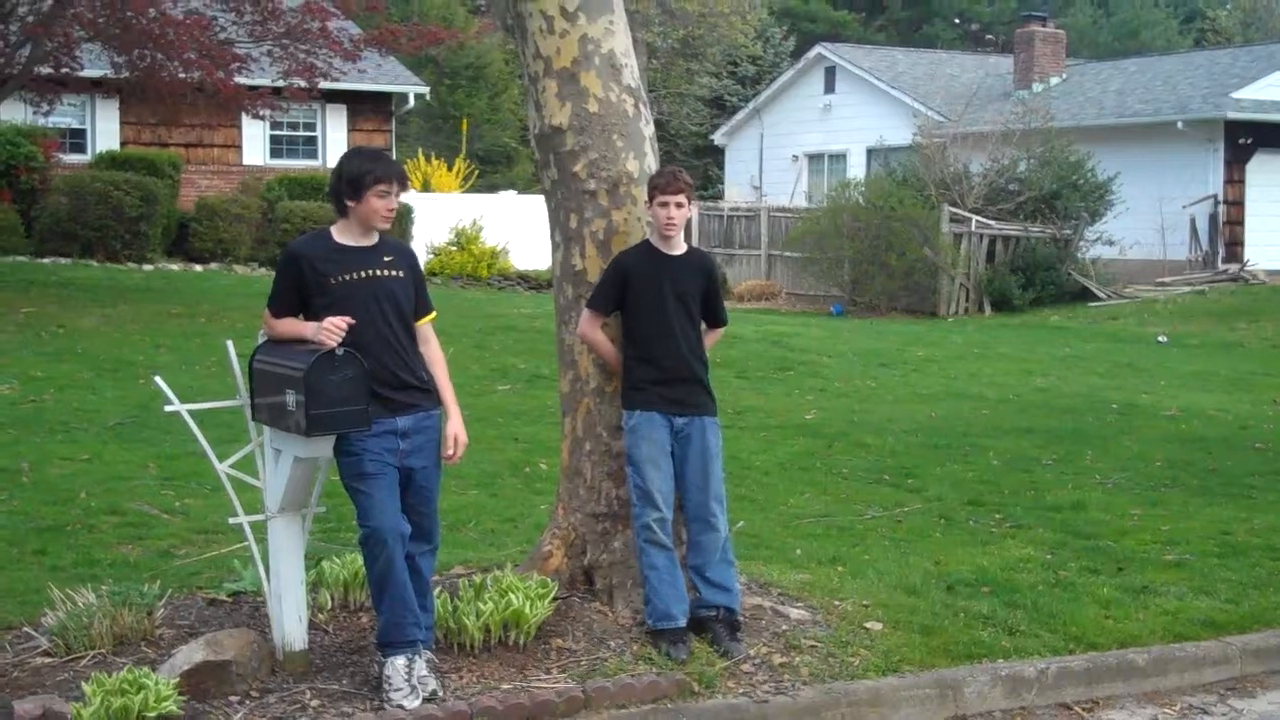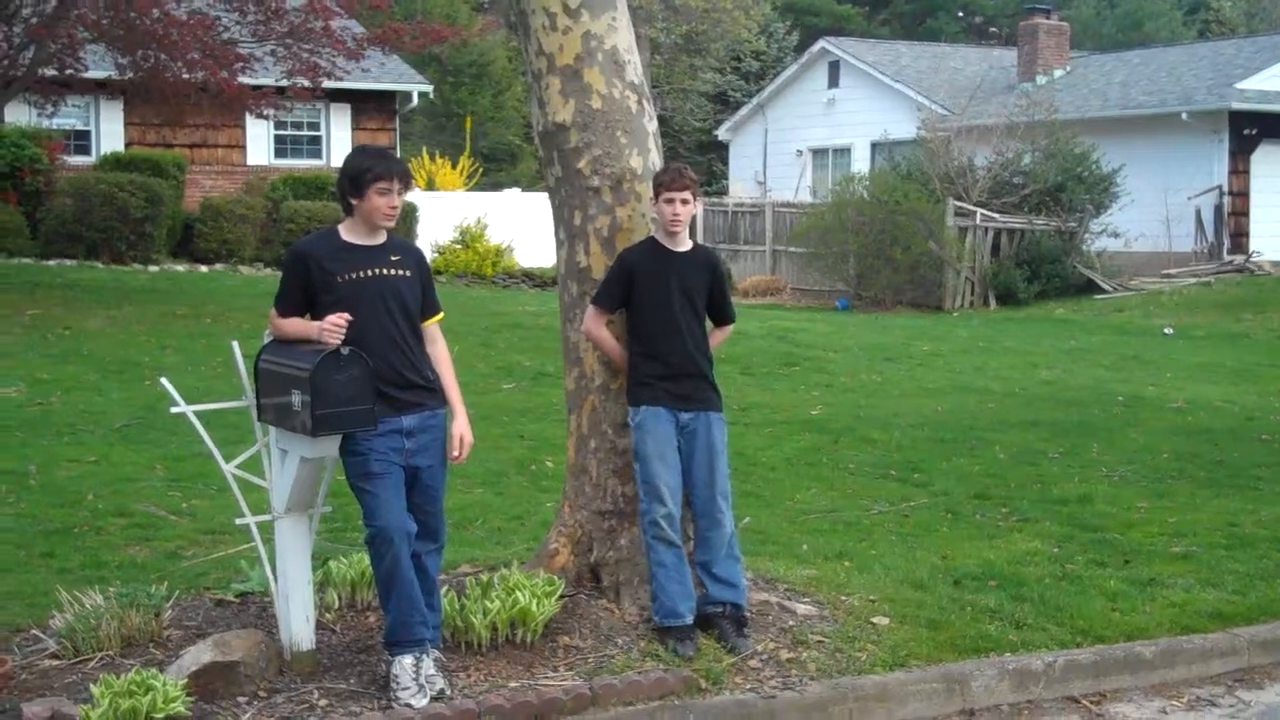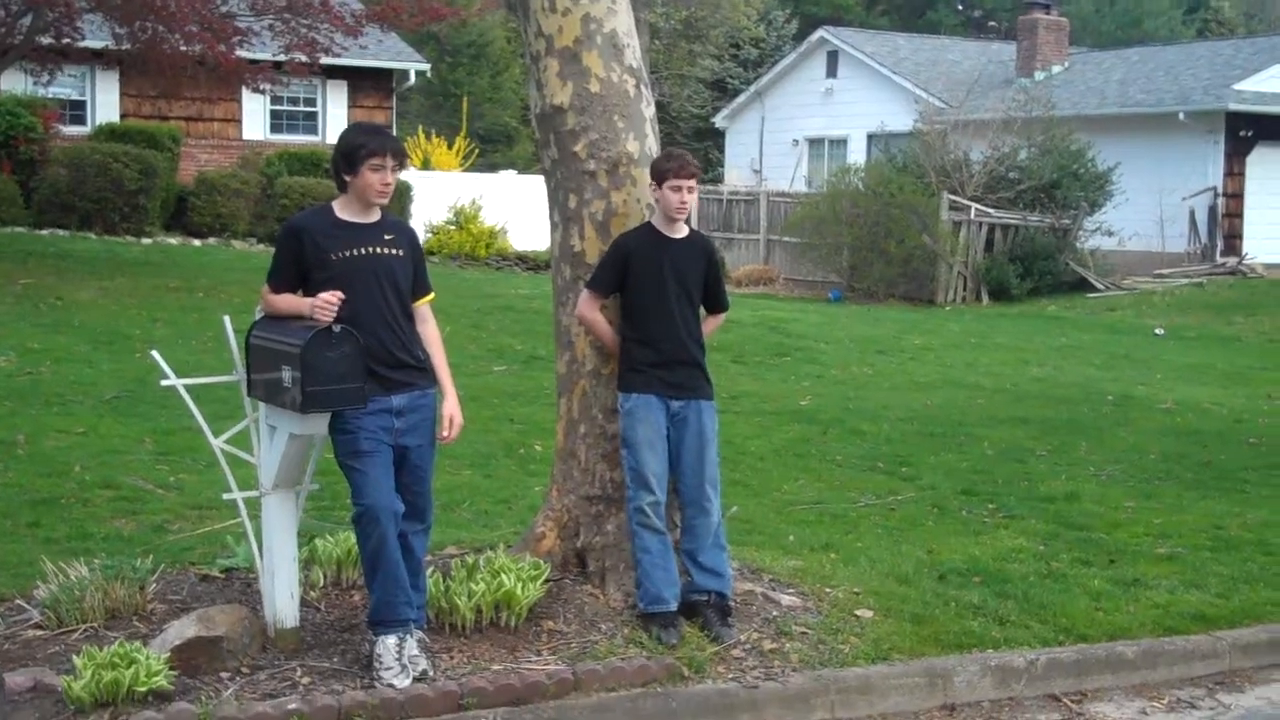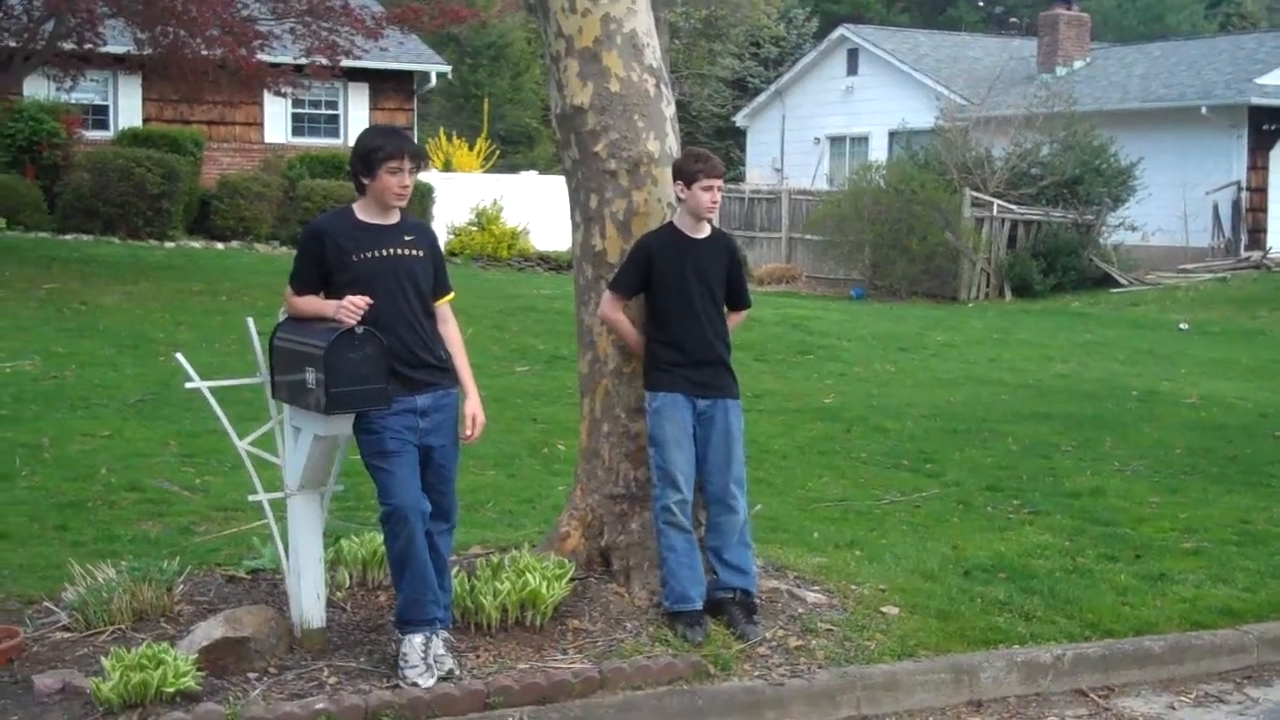
dt=0.3s
person 1, frame 1
left shoulder: (401, 256)
right shoulder: (305, 255)
right elbow: (273, 323)
left wrist: (452, 411)
right wrist: (314, 329)
left hip: (420, 418)
right hip: (362, 425)
left knee: (421, 536)
right knee: (384, 532)
left ankle: (416, 646)
right ankle: (402, 650)
person 1, frame 2
left shoulder: (409, 256)
right shoulder: (312, 254)
left elbow: (432, 338)
right elbow: (280, 322)
left wrist: (459, 413)
right wrist: (317, 328)
left hip: (426, 418)
right hip: (367, 425)
left knee: (427, 535)
right knee: (390, 532)
left ankle: (424, 646)
right ankle: (410, 650)
person 1, frame 3
left shoulder: (403, 235)
right shoulder: (306, 231)
right elbow: (272, 298)
left wrist: (449, 393)
right wrist: (309, 305)
left hip: (416, 397)
right hip: (357, 402)
left knee: (414, 516)
right knee: (377, 510)
left ankle: (409, 627)
right ankle: (392, 630)
person 1, frame 4
left shoulder: (421, 235)
right shoulder: (327, 233)
right elbow: (295, 301)
left wrist: (471, 392)
right wrist: (334, 307)
left hip: (438, 396)
right hip: (381, 403)
left knee: (439, 515)
right knee: (405, 510)
left ankle: (434, 627)
right ankle: (419, 629)
person 2, frame 1
left shoulder: (701, 266)
right shoulder: (629, 264)
right elbow: (588, 327)
left wrist: (686, 363)
right wrist: (630, 370)
left hip: (697, 406)
right hip: (646, 408)
left knee: (708, 512)
right knee: (654, 517)
left ankle: (717, 609)
right ankle: (667, 620)
person 2, frame 2
left shoulder: (707, 263)
right shoulder: (633, 260)
left elbow: (724, 325)
right elbow: (593, 324)
left wrist: (691, 360)
right wrist: (637, 367)
left hip: (703, 401)
right hip: (652, 404)
left knee: (714, 508)
right knee: (663, 513)
left ankle: (725, 606)
right ankle: (675, 617)
person 2, frame 3
left shoulder: (702, 250)
right shoulder: (630, 245)
left elbow: (716, 313)
right elbow: (587, 308)
left wrist: (684, 347)
right wrist: (629, 352)
left hip: (694, 390)
right hip: (643, 391)
left knee: (703, 497)
right knee: (648, 500)
left ankle: (709, 595)
right ankle: (658, 603)
person 2, frame 4
left shoulder: (725, 247)
right shoulder: (653, 246)
right elbow: (609, 308)
left wrist: (708, 344)
right wrist: (654, 352)
left hip: (720, 387)
right hip: (669, 390)
left knee: (729, 495)
right knee: (675, 498)
left ankle: (734, 592)
right ankle: (685, 602)
